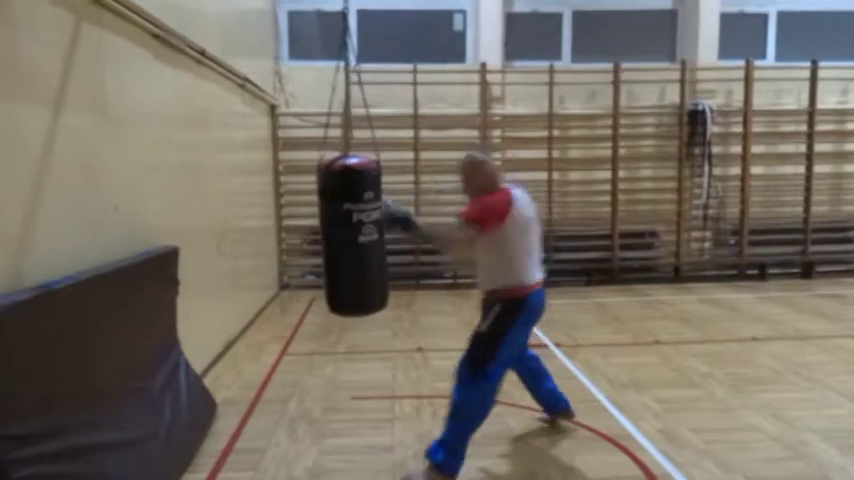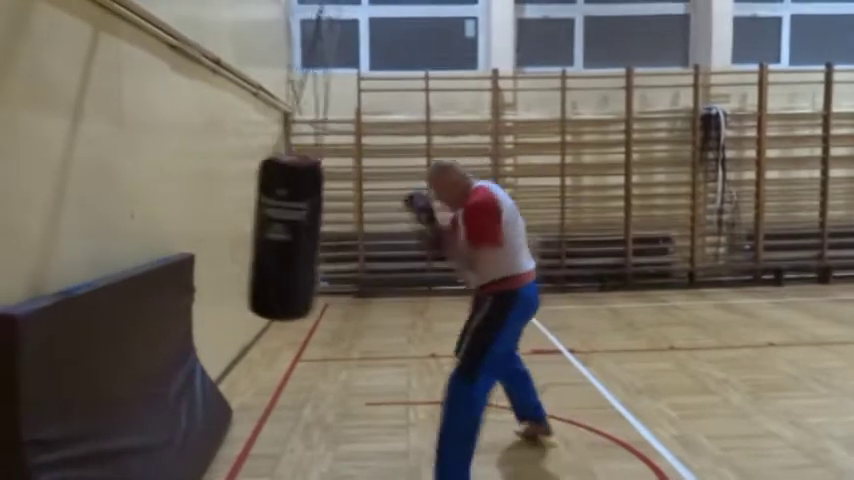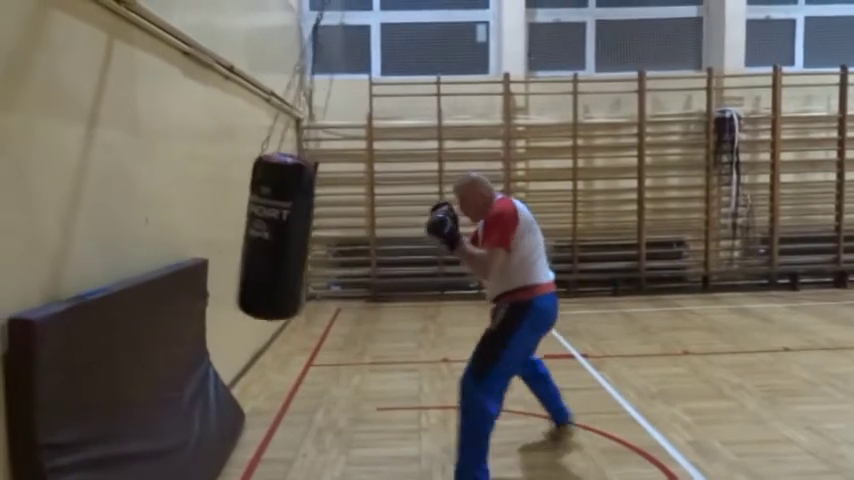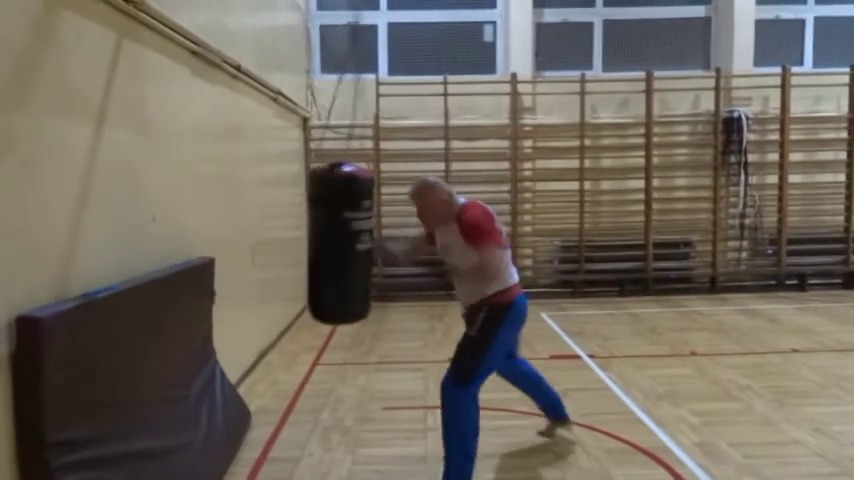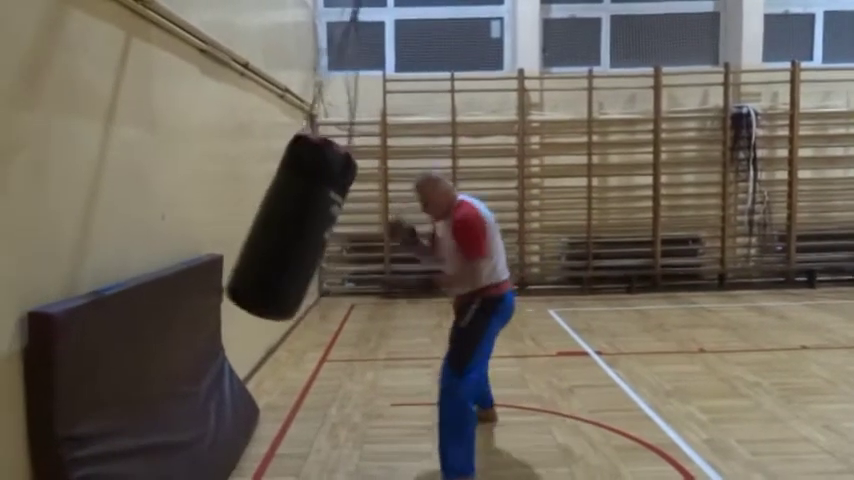
dt=0.5s
person 1, frame 1
left shoulder: (498, 202)
right shoulder: (516, 197)
left elbow: (455, 238)
left wrist: (410, 223)
left hip: (513, 302)
right hip: (527, 296)
left knee: (476, 375)
right knee: (518, 355)
right ankle: (559, 407)
person 1, frame 2
left shoulder: (481, 201)
right shoulder: (482, 196)
left elbow: (473, 263)
right elbow: (457, 242)
left wrist: (444, 240)
right wrist: (437, 226)
left hip: (506, 296)
right hip: (520, 291)
left knee: (468, 380)
right knee: (504, 358)
right ankle: (536, 420)
person 1, frame 3
left shoulder: (502, 211)
right shoulder: (492, 216)
left elbow: (487, 268)
right elbow: (477, 262)
left wrist: (454, 241)
right wrist: (450, 233)
left hip: (524, 306)
right hip: (540, 302)
left knee: (477, 385)
right knee: (522, 361)
right ankle: (562, 422)
person 1, frame 4
left shoulder: (474, 216)
right shoulder: (444, 217)
left elbow: (492, 262)
right elbow: (421, 247)
left wrist: (456, 268)
left hip: (499, 308)
right hip: (493, 305)
left knee: (458, 387)
right knee: (509, 363)
right ankle: (557, 415)
person 1, frame 5
left shoulder: (467, 216)
right shoulder: (448, 212)
left elbow: (474, 273)
right elbow: (436, 253)
left wrist: (439, 283)
right wrist: (411, 239)
left hip: (490, 300)
right hip: (483, 298)
left knee: (455, 378)
right knee: (469, 357)
right ankle: (485, 408)
